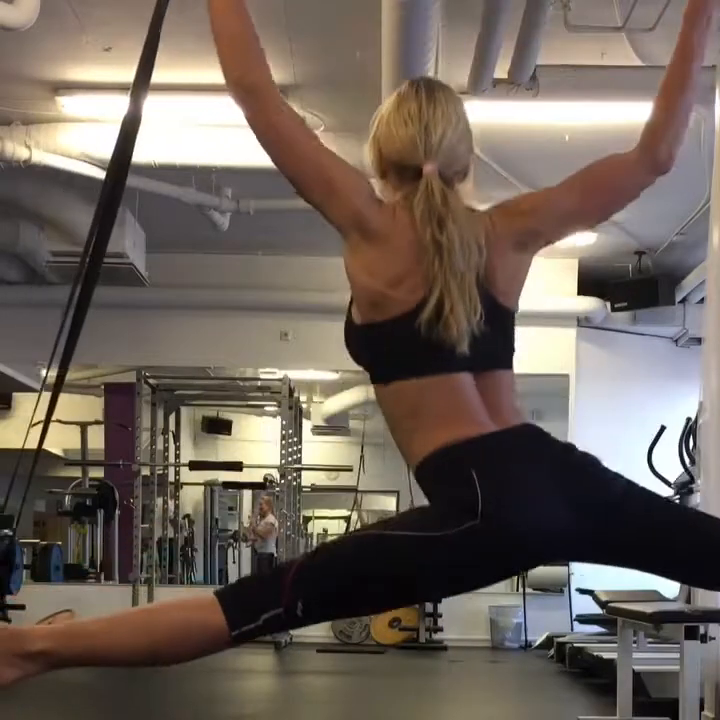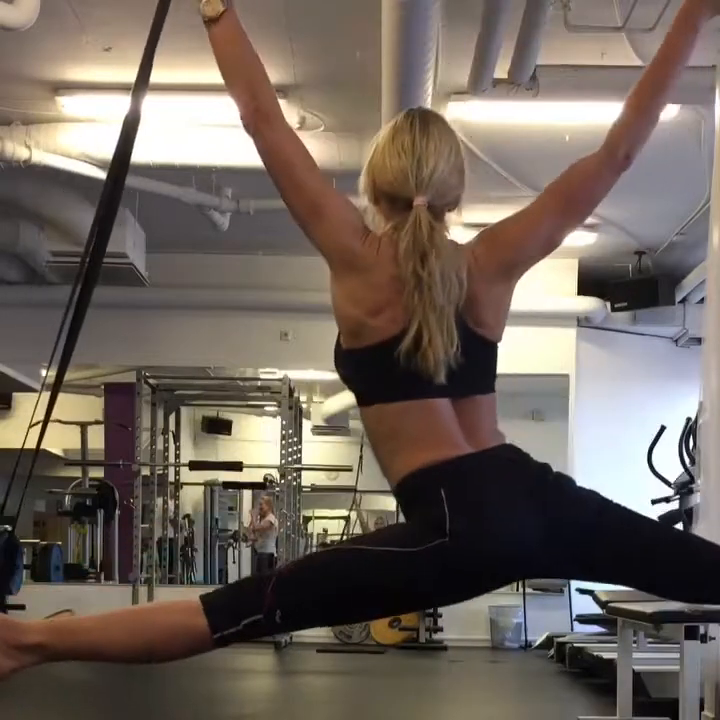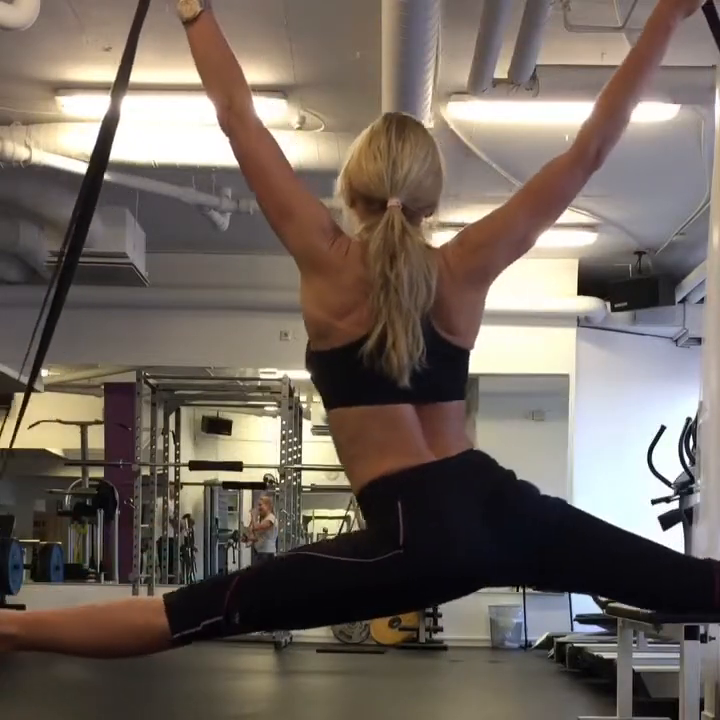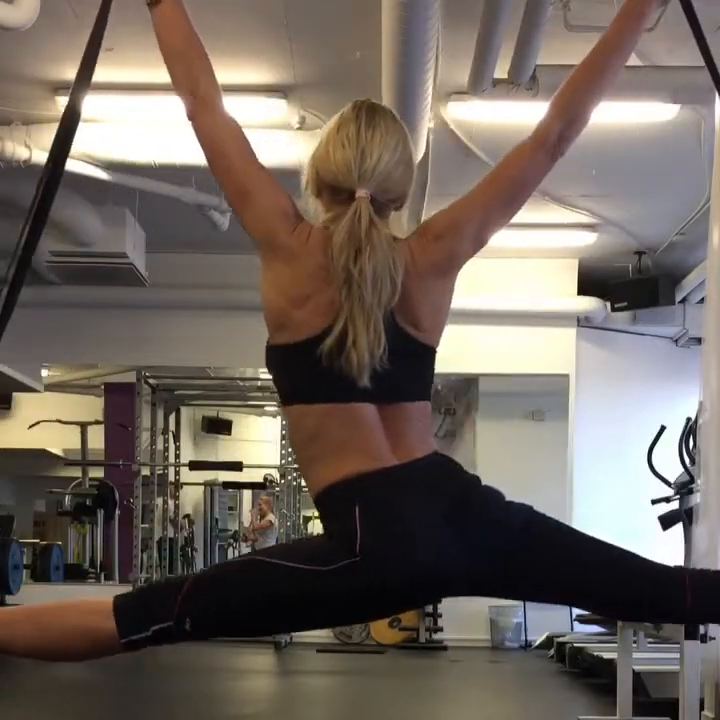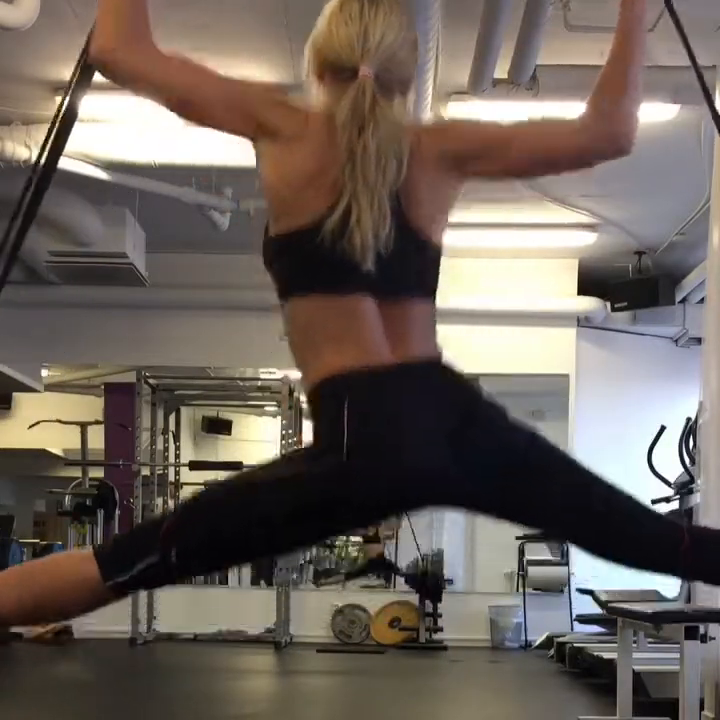
dt=0.4s
person 1, frame 1
left shoulder: (371, 230)
right shoulder: (508, 233)
left elbow: (255, 93)
right elbow: (655, 155)
left hip: (485, 504)
right hip: (566, 479)
left knee: (257, 605)
person 1, frame 2
left shoulder: (358, 262)
right shoulder: (494, 264)
left elbow: (262, 117)
right elbow: (617, 152)
left hip: (458, 524)
right hip: (542, 498)
left knee: (242, 611)
person 1, frame 3
left shoulder: (328, 264)
right shoulder: (465, 269)
left elbow: (237, 118)
right elbow: (588, 151)
left hip: (418, 532)
right hip: (503, 506)
left knee: (198, 611)
person 1, frame 4
left shoulder: (290, 253)
right shoulder: (431, 260)
left elbow: (204, 106)
right elbow: (552, 137)
left hip: (376, 539)
right hip: (463, 513)
left knee: (145, 616)
right knee: (665, 592)
person 1, frame 5
left shoulder: (282, 130)
right shoulder: (438, 150)
right elbow: (611, 132)
left hip: (361, 444)
right hip: (460, 426)
left knee: (140, 557)
right knee: (652, 538)
